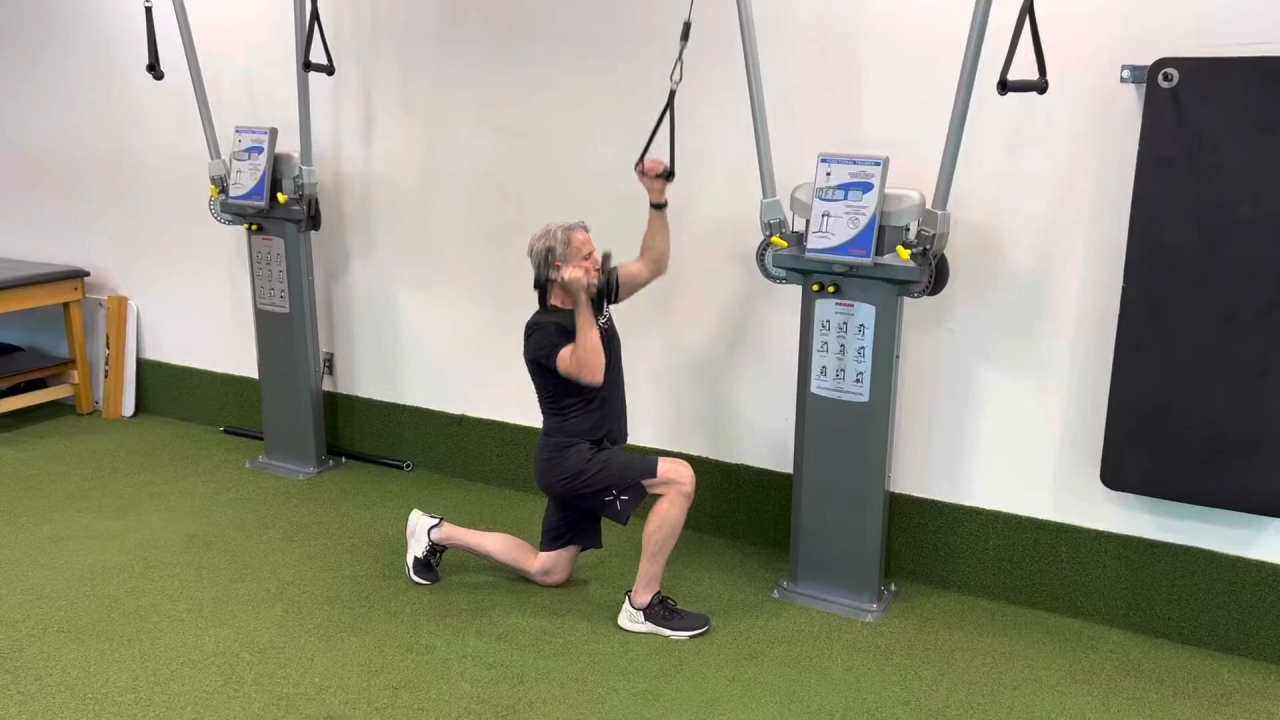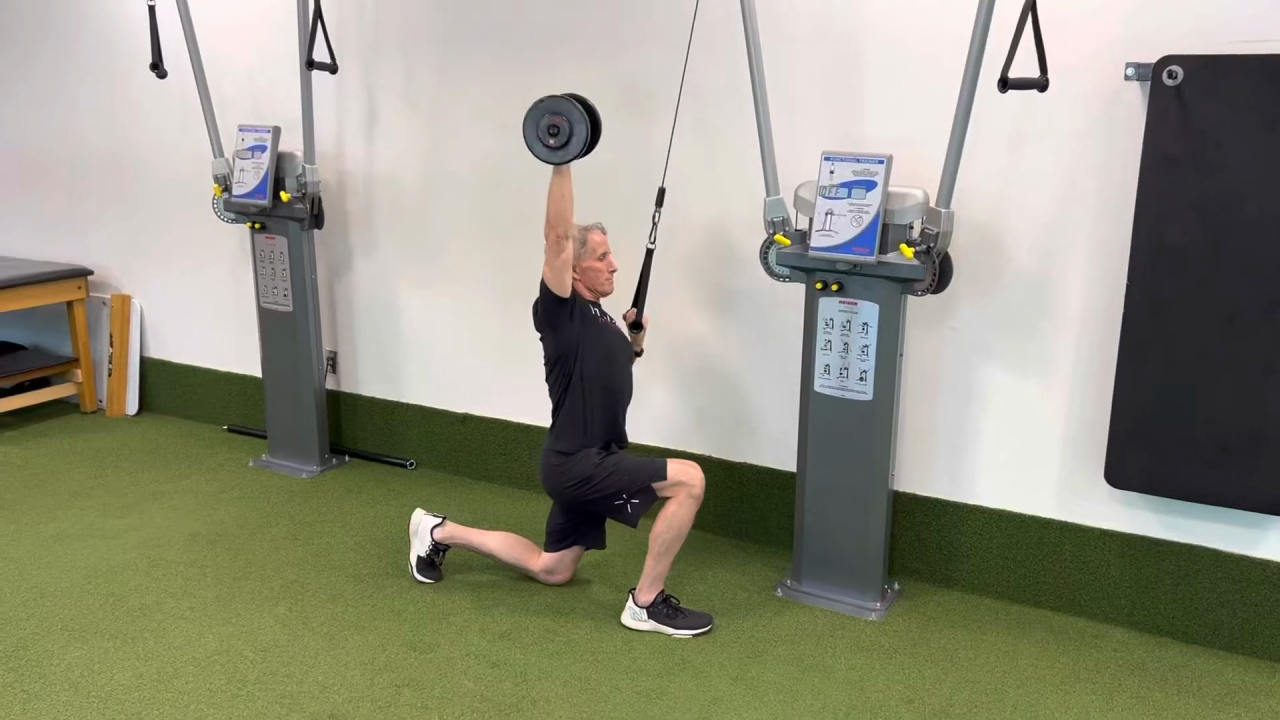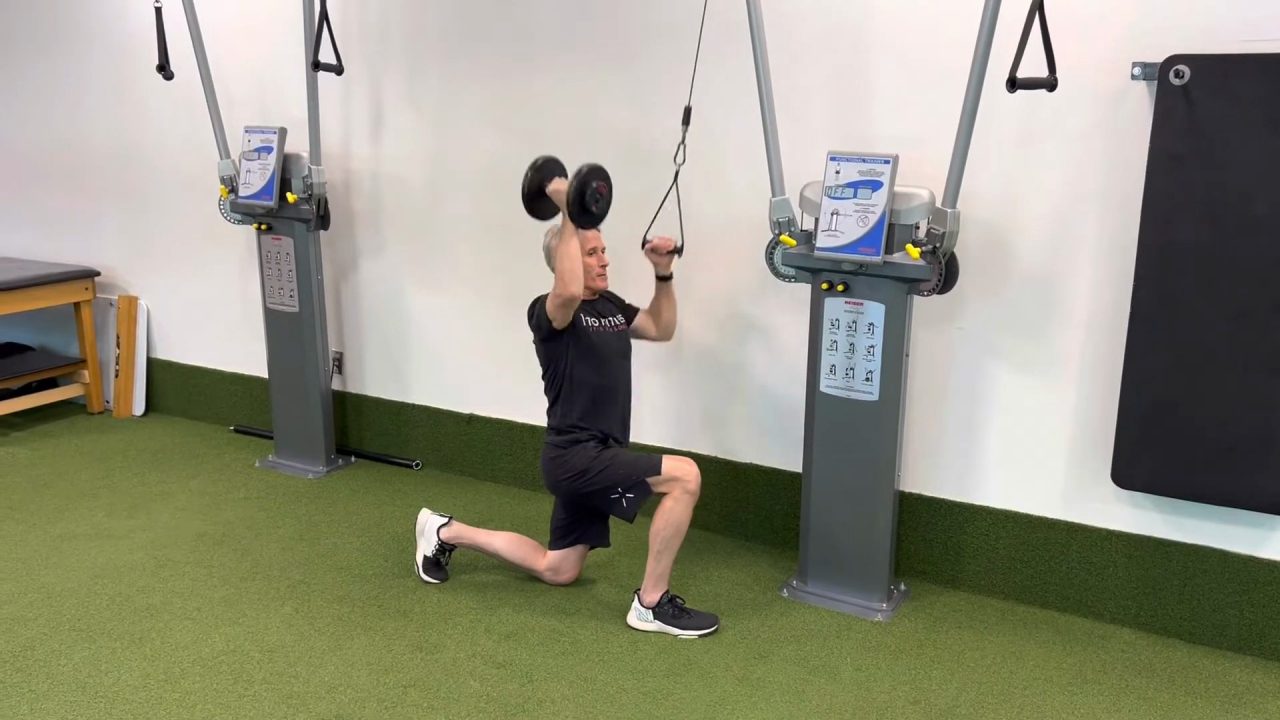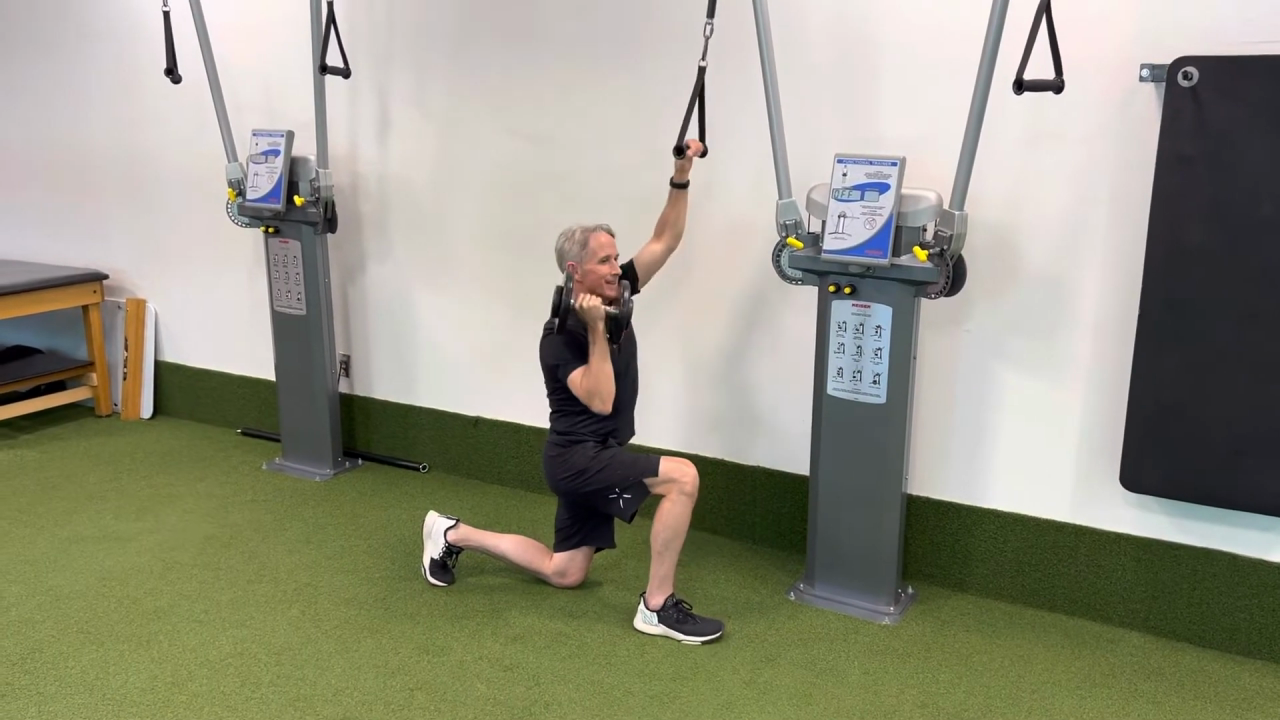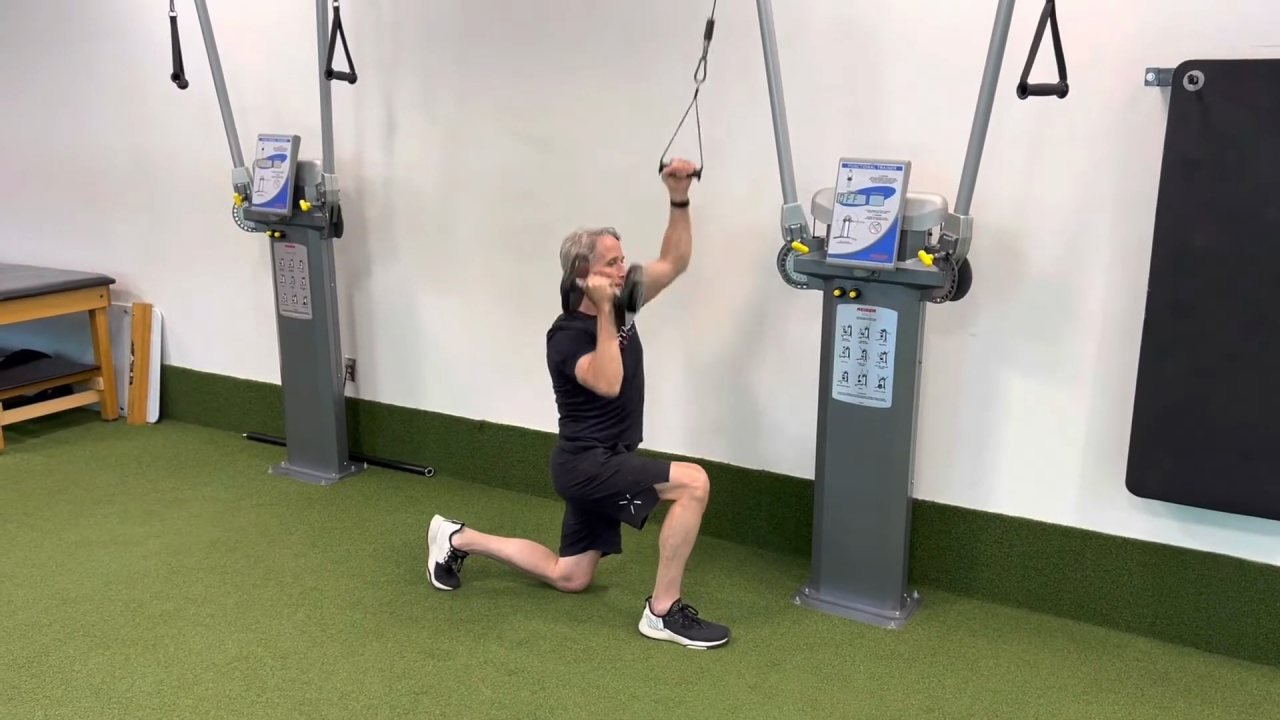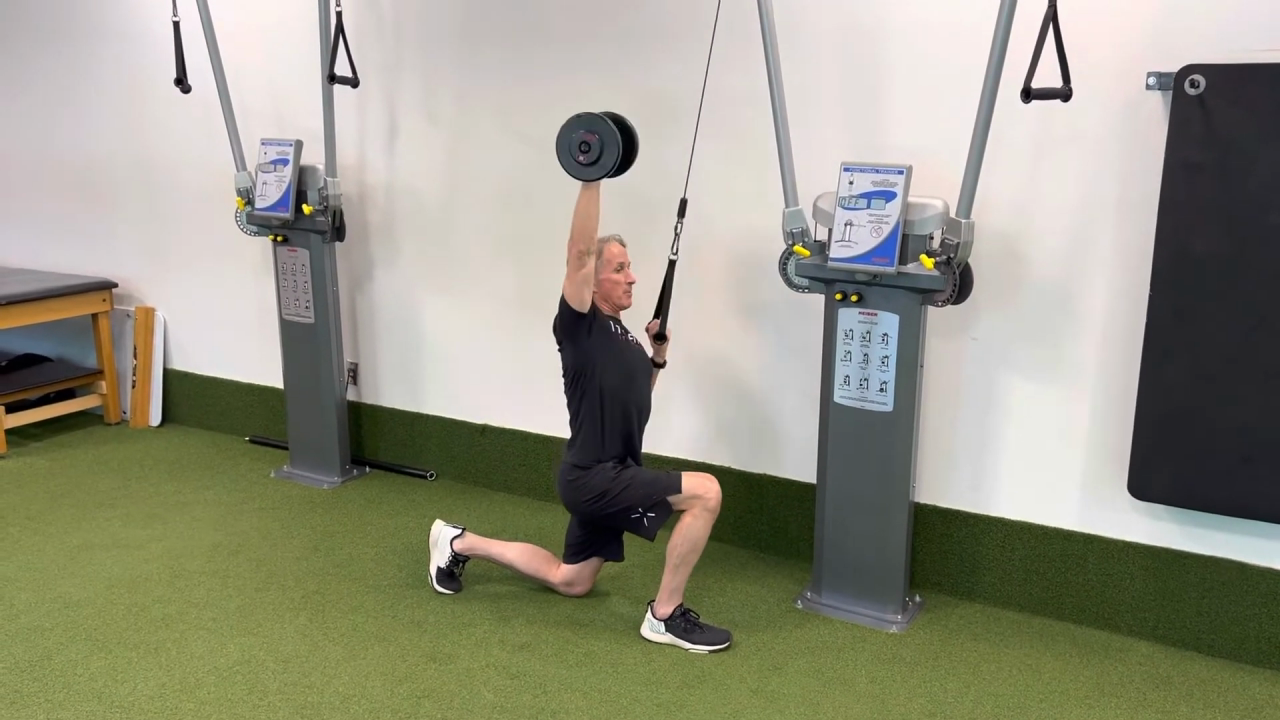
dt=0.7s
person 1, frame 1
left shoulder: (596, 296)
right shoulder: (543, 329)
left elbow: (654, 263)
right elbow: (592, 373)
left wrist: (657, 198)
right wrist: (582, 302)
left hip: (583, 460)
right hip: (571, 461)
left knee: (547, 571)
right knee: (679, 479)
left ankle: (436, 534)
right ankle: (643, 604)
person 1, frame 2
left shoulder: (596, 318)
right shoulder: (560, 309)
right elbow: (557, 235)
left wrist: (635, 344)
right wrist: (561, 161)
left hip: (588, 462)
right hip: (577, 464)
left knee: (550, 569)
right knee: (690, 480)
left ankle: (439, 532)
right ankle: (647, 603)
person 1, frame 3
left shoulder: (609, 305)
right shoulder: (548, 313)
left elbow: (663, 329)
right elbow: (568, 292)
left wrist: (663, 273)
right wrist: (568, 217)
left hip: (594, 455)
right hip: (576, 456)
left knee: (556, 570)
right knee: (684, 476)
left ankle: (446, 534)
right ankle: (652, 603)
person 1, frame 4
left shoulder: (613, 295)
right shoulder: (560, 335)
left elbow: (666, 239)
right elbow: (601, 400)
left wrist: (681, 175)
right wrist: (596, 332)
left hip: (596, 457)
right hip: (578, 457)
left knee: (563, 572)
right knee: (683, 477)
left ankle: (452, 535)
right ankle: (658, 607)
person 1, frame 5
left shoulder: (620, 302)
right shoulder: (567, 334)
left elbow: (675, 261)
right elbow: (609, 384)
left wrist: (678, 196)
right wrist: (605, 312)
left hip: (602, 463)
right hip: (587, 464)
left knee: (568, 576)
right knee: (693, 483)
left ankle: (458, 539)
right ankle: (663, 611)
person 1, frame 6
left shoulder: (618, 335)
right shoulder: (579, 323)
right elbow: (580, 251)
left wrist: (658, 357)
right wrist: (592, 177)
left hip: (608, 476)
right hip: (594, 478)
left knee: (569, 581)
right knee: (705, 493)
left ankle: (459, 544)
right ankle: (665, 616)
